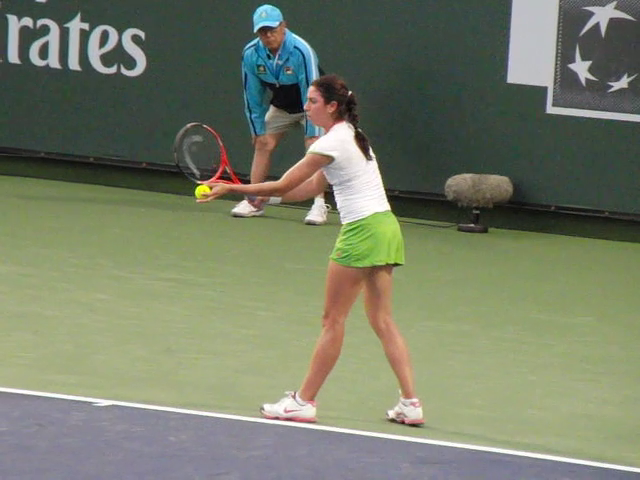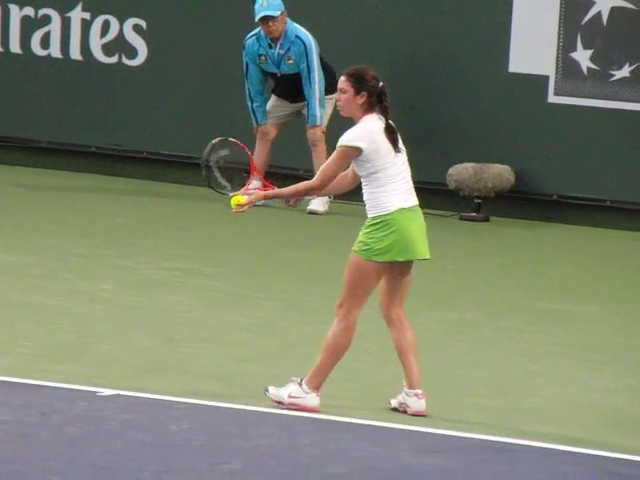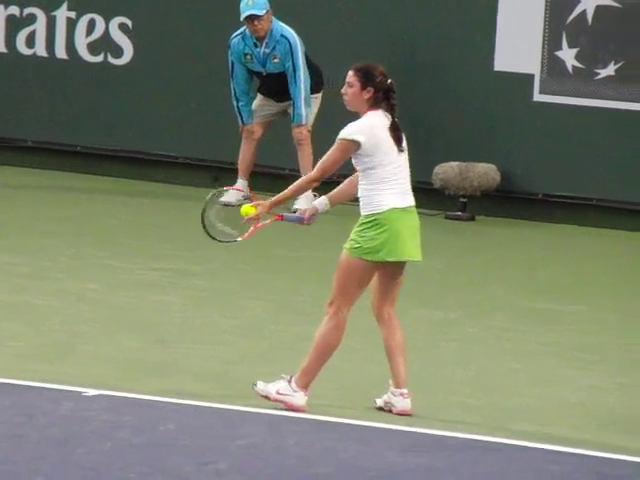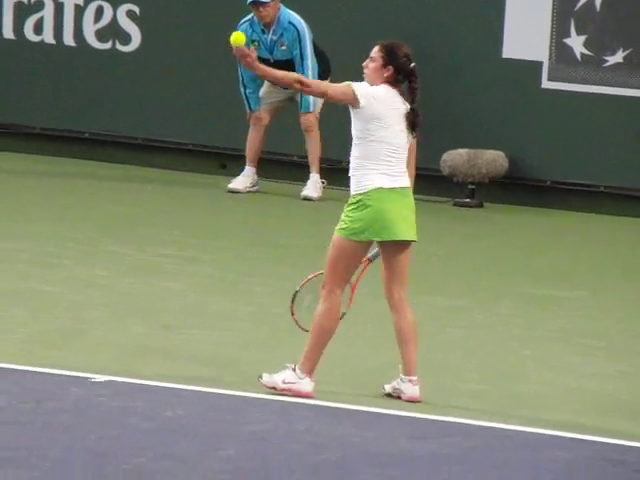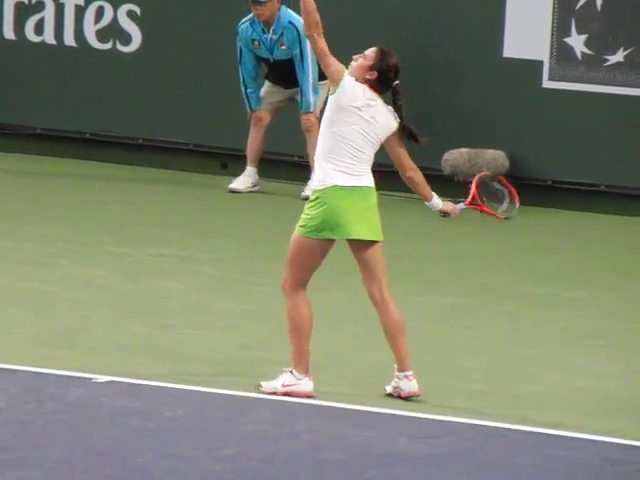
dt=1s
person 1, frame 1
left shoulder: (331, 143)
right shoulder: (351, 135)
left elbow: (282, 185)
right elbow: (314, 186)
left wrist: (230, 188)
right wrist: (270, 197)
left hip: (362, 231)
right hip: (385, 227)
left knee: (332, 320)
right knee: (382, 320)
left ankle: (303, 402)
right ankle: (410, 404)
person 1, frame 2
left shoulder: (358, 135)
right shoulder: (383, 126)
left elbow: (317, 183)
right elbow: (350, 179)
left wrist: (265, 194)
right wrist: (303, 192)
left hip: (386, 225)
right hip: (410, 221)
left knee: (346, 311)
right knee: (393, 312)
left ankle: (308, 389)
right ankle: (414, 394)
person 1, frame 3
left shoulder: (359, 129)
right shoulder: (388, 125)
left elbow: (315, 176)
left wrist: (271, 203)
right wrist: (320, 205)
left hip: (379, 224)
right hip: (404, 221)
left knee: (337, 309)
right knee: (384, 310)
left ankle: (297, 388)
right ankle: (400, 393)
person 1, frame 4
left shoulder: (366, 94)
right shoulder: (407, 110)
left elbow: (307, 85)
right elbow: (409, 169)
left wrist: (256, 66)
left hip: (371, 201)
right hip: (402, 201)
left knee: (331, 290)
right knee: (397, 295)
left ankle: (302, 375)
right ankle: (409, 380)
person 1, frame 5
left shoulder: (345, 88)
right shoulder: (388, 118)
left elbow: (315, 33)
right elbow: (407, 170)
right wrist: (436, 202)
left hip: (330, 198)
right hip: (364, 200)
left knee: (293, 286)
right knee: (380, 293)
left ankle: (300, 376)
right ankle: (406, 377)
person 2, frame 1
left shoulder: (301, 51)
right shoulder: (250, 54)
right elbow: (252, 94)
left wrist: (313, 132)
right wrist: (257, 130)
right hip: (281, 105)
right knee: (262, 145)
left ankle: (319, 205)
person 2, frame 2
left shoulder: (302, 40)
right shoulder: (252, 43)
left elbow: (313, 82)
right elbow: (254, 84)
left wrist: (315, 122)
right wrist: (259, 119)
left hip: (318, 91)
right hip: (283, 94)
left knee: (315, 137)
right knee: (264, 134)
left ankle: (321, 195)
right ankle: (255, 188)
person 2, frame 3
left shoulder: (288, 39)
right shoulder: (238, 42)
left elbow: (299, 81)
right elbow: (240, 83)
left wrist: (300, 121)
right wrist: (246, 118)
left hip: (304, 90)
right hip: (269, 92)
left knee: (301, 136)
right knee: (249, 133)
left ankle: (307, 194)
right ankle: (241, 188)
person 2, frame 4
left shoulder: (295, 26)
right shoulder: (245, 29)
left elbow: (306, 69)
right elbow: (247, 70)
left wrist: (307, 109)
right wrist: (253, 105)
left hip: (311, 77)
left knee: (308, 123)
right knee: (257, 119)
left ankle: (315, 180)
right ankle: (249, 175)
person 2, frame 5
left shoulder: (295, 26)
right shoulder: (245, 29)
left elbow: (307, 68)
right elbow: (248, 70)
left wrist: (308, 109)
right wrist: (253, 105)
left hip: (311, 79)
right hip: (276, 80)
left knee: (309, 122)
right knee: (258, 119)
right ankle: (250, 175)
